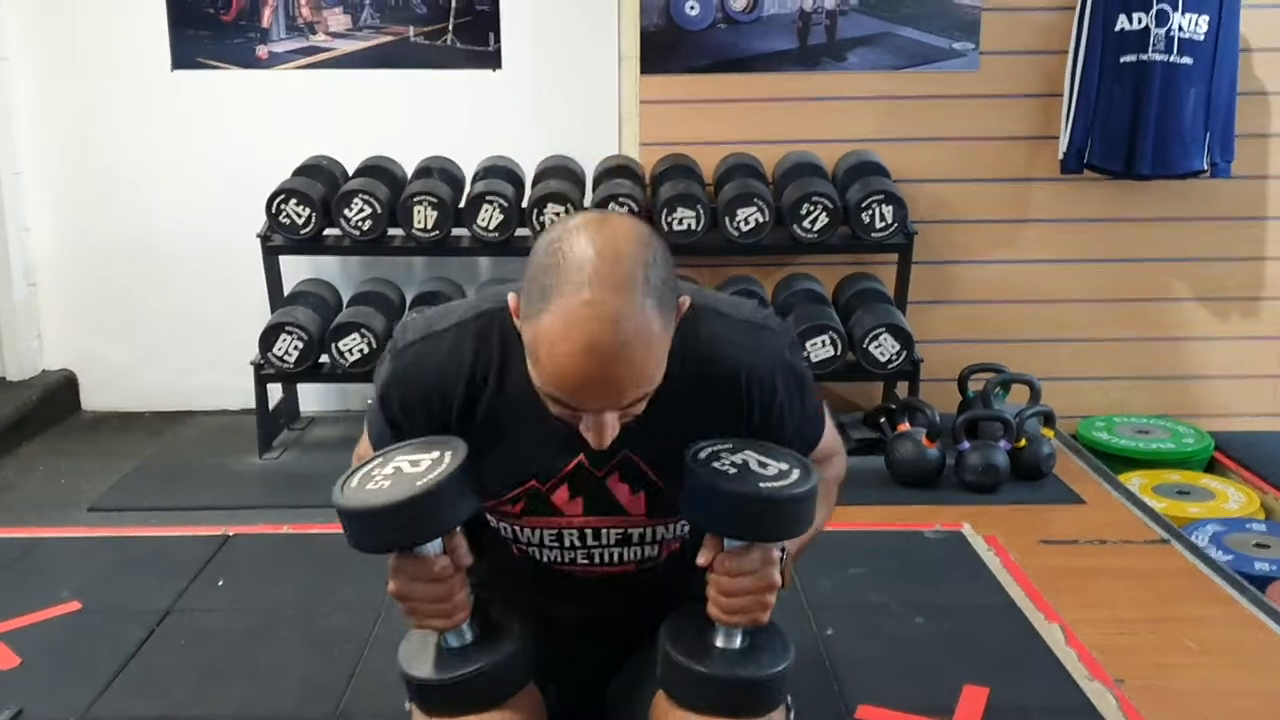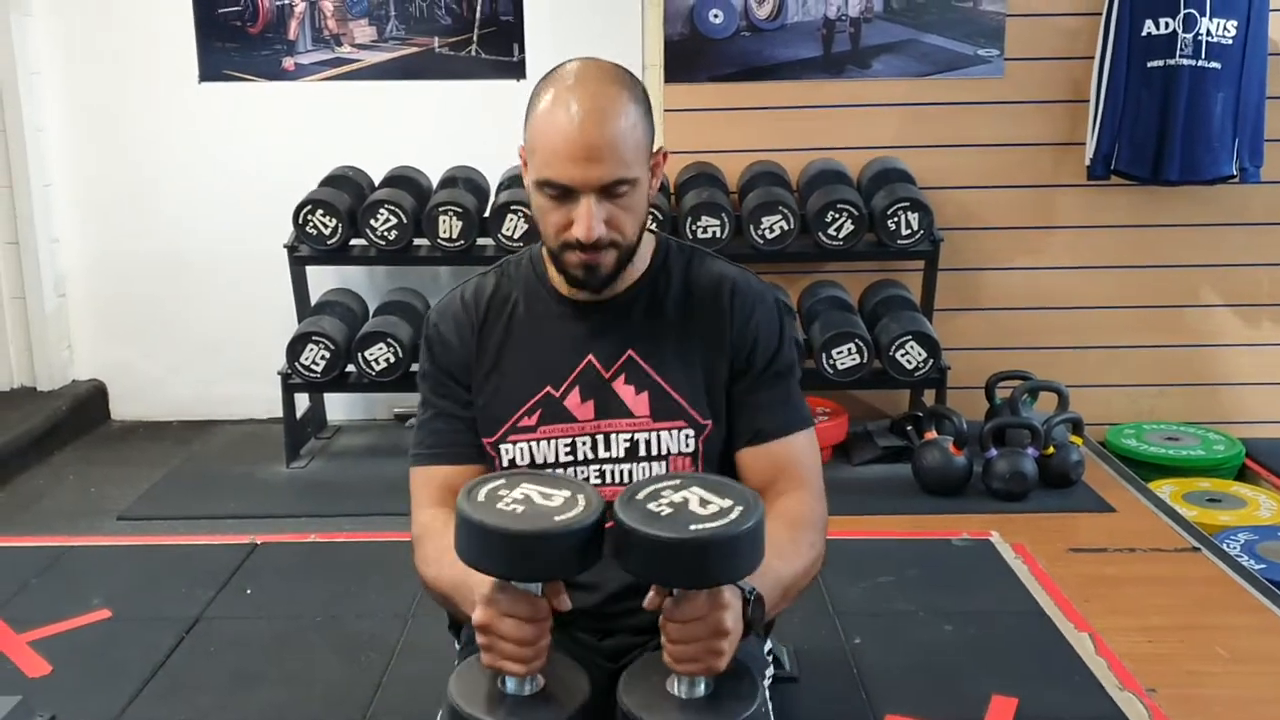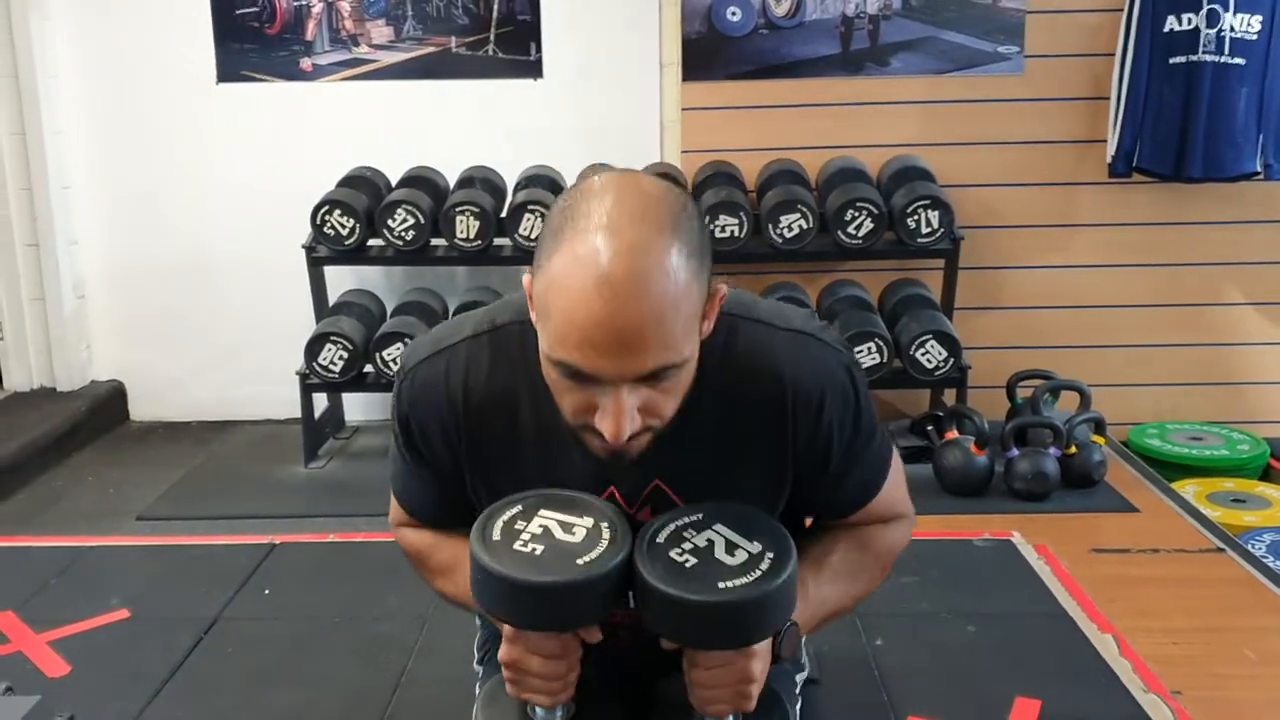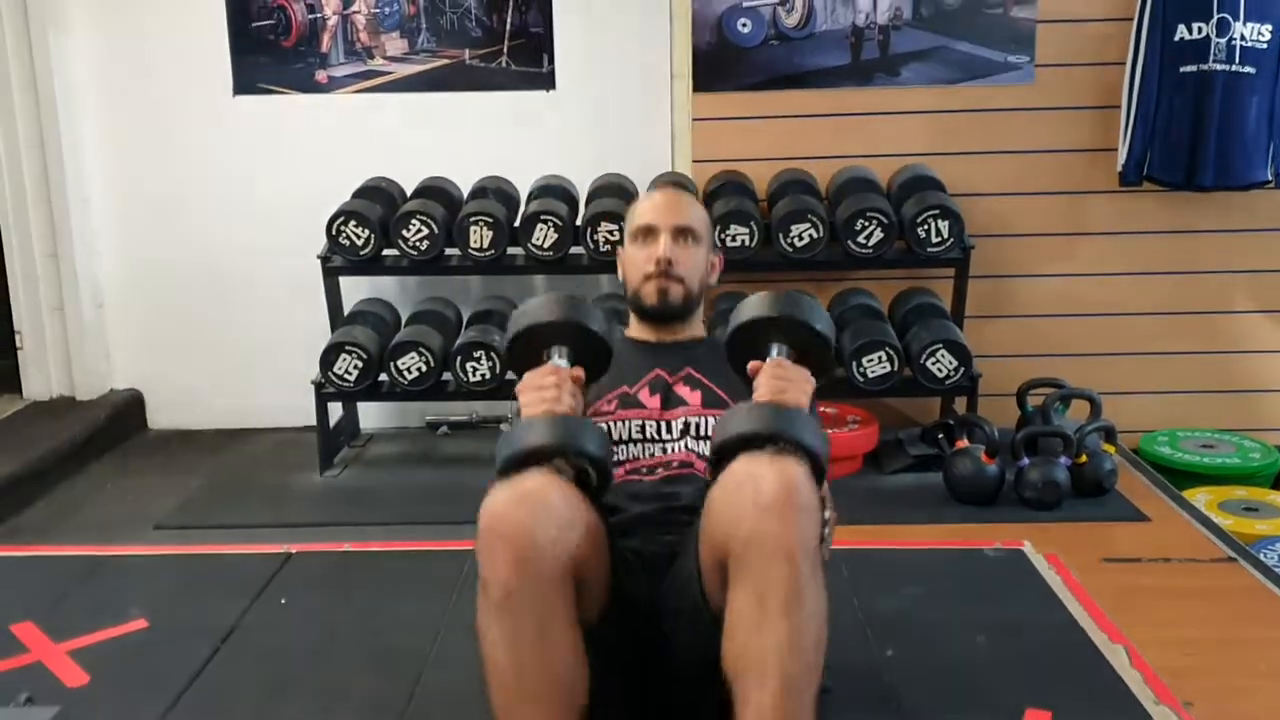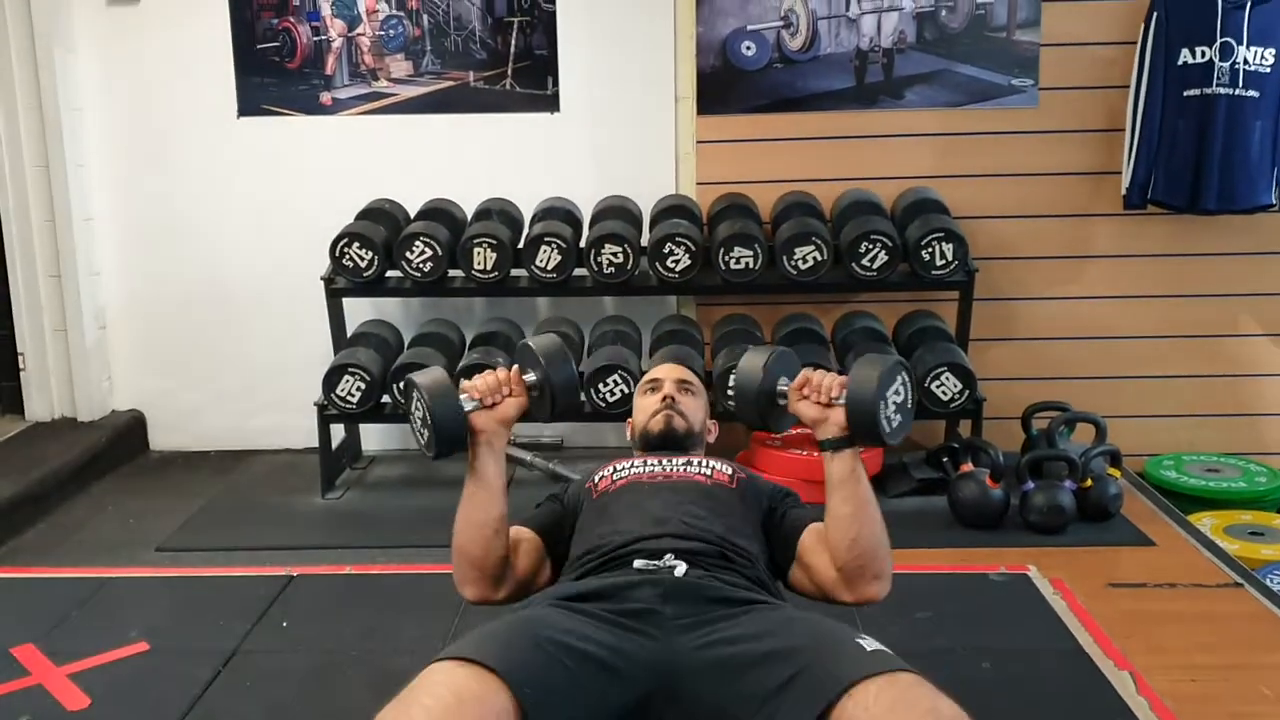
dt=1s
person 1, frame 1
left shoulder: (748, 358)
right shoulder: (435, 362)
left elbow: (820, 458)
left wrist: (770, 550)
right wrist: (416, 553)
right hip: (515, 621)
person 1, frame 2
left shoulder: (737, 310)
right shoulder: (465, 322)
left elbow: (795, 500)
right elbow: (439, 512)
left wrist: (742, 596)
right wrist: (482, 591)
left hip: (690, 635)
right hip: (529, 637)
person 1, frame 3
left shoulder: (802, 376)
right shoulder: (447, 382)
left elbow: (881, 521)
right elbow: (420, 526)
left hip: (724, 660)
right hip: (545, 658)
person 1, frame 4
left shoulder: (759, 369)
right shoulder: (564, 373)
left elbow: (805, 531)
right elbow: (517, 522)
left hip: (712, 609)
right hip: (598, 605)
left knee: (769, 481)
right knee: (515, 510)
person 1, frame 5
left shoulder: (759, 493)
right shoulder: (582, 493)
left elbow: (860, 579)
right elbow: (484, 578)
left wrist: (837, 439)
right wrist: (487, 440)
